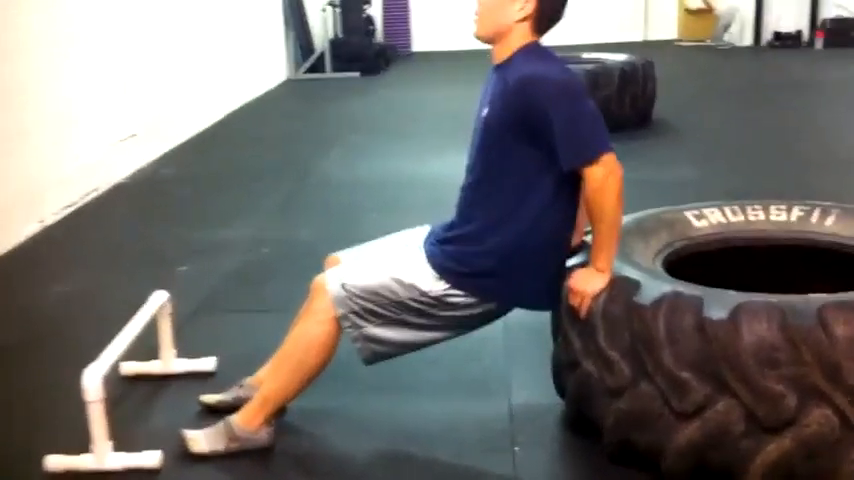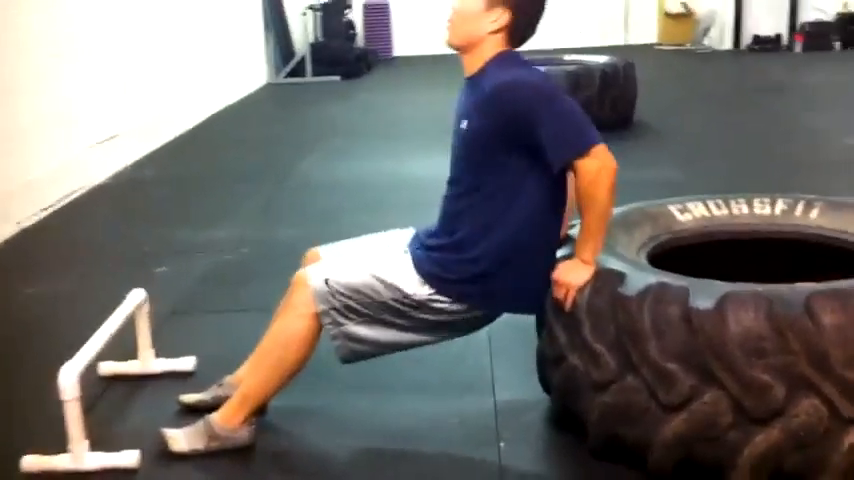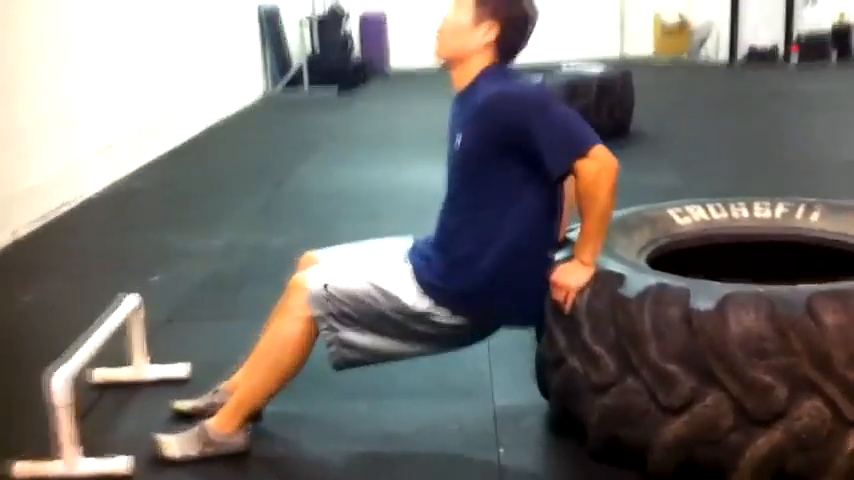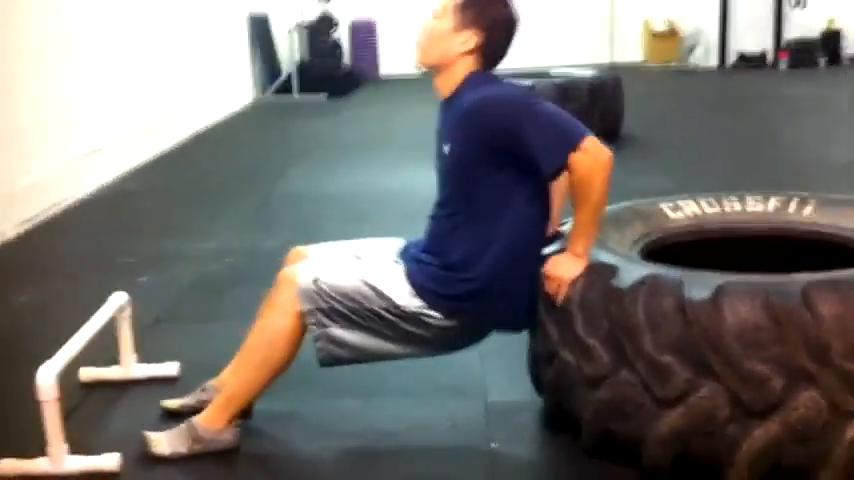
dt=0.1s
person 1, frame 1
left shoulder: (541, 81)
right shoulder: (515, 72)
left elbow: (602, 170)
right elbow: (573, 165)
left wrist: (599, 268)
right wrist: (568, 240)
left hip: (477, 273)
right hip: (458, 244)
left knee: (330, 293)
right knee: (337, 268)
left ankle: (249, 424)
right ankle: (262, 386)
person 1, frame 2
left shoulder: (514, 89)
right shoulder: (488, 83)
left elbow: (598, 164)
right elbow: (560, 158)
left wrist: (583, 260)
right wrist: (548, 237)
left hip: (461, 280)
right hip: (442, 252)
left knee: (311, 288)
right knee: (317, 262)
left ankle: (229, 422)
right ankle: (243, 384)
person 1, frame 3
left shoulder: (506, 101)
right shoulder: (479, 96)
left elbow: (598, 165)
right elbow: (559, 161)
left wrist: (582, 262)
right wrist: (546, 241)
left hip: (459, 292)
right hip: (440, 263)
left knee: (306, 292)
right knee: (312, 265)
left ankle: (224, 427)
right ankle: (238, 390)
person 1, frame 4
left shoulder: (491, 106)
right shoulder: (466, 103)
left elbow: (593, 157)
right elbow: (551, 154)
left wrist: (575, 254)
right wrist: (534, 239)
left hip: (451, 297)
right hip: (433, 266)
left knee: (296, 285)
right knee: (302, 261)
left ankle: (213, 424)
right ankle: (228, 387)
